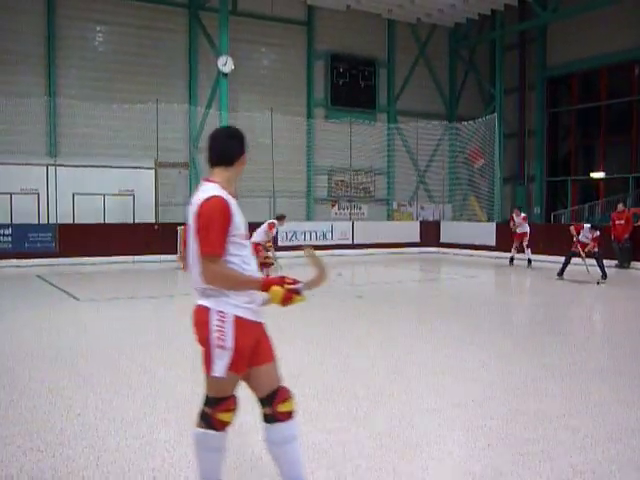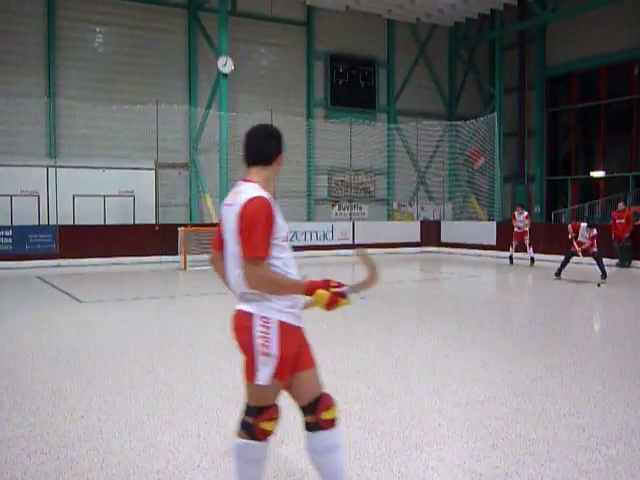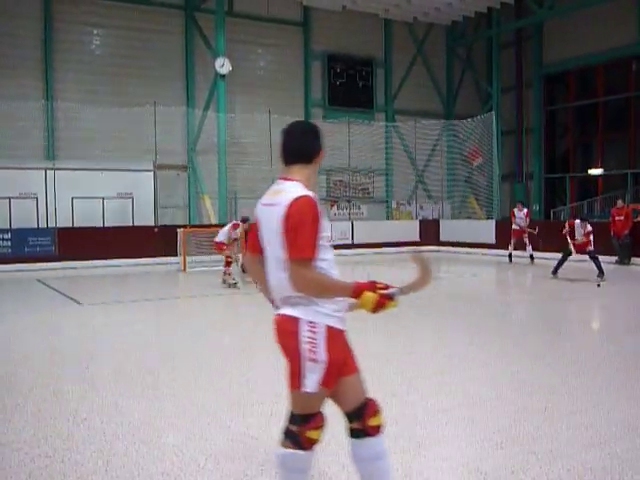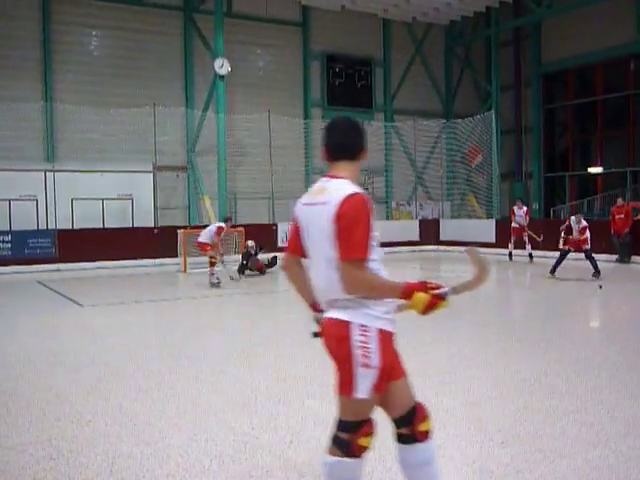
dt=0.1s
person 1, frame 1
left shoulder: (207, 197)
right shoulder: (216, 201)
left elbow: (189, 258)
right elbow: (211, 272)
right wrist: (265, 285)
left hip: (243, 318)
right hip: (226, 319)
left knee: (277, 401)
right knee: (219, 405)
person 1, frame 2
left shoulder: (237, 197)
right shoulder: (258, 202)
left elbow: (217, 260)
right elbow: (255, 276)
right wrist: (310, 289)
left hip: (281, 322)
right hip: (267, 323)
left knee: (319, 407)
right knee: (260, 414)
person 1, frame 3
left shoulder: (269, 199)
right shoulder: (303, 201)
left elbow: (251, 261)
right elbow: (302, 278)
left wrist: (279, 302)
right wrist: (357, 291)
left hip: (320, 325)
right hip: (312, 326)
left knee: (363, 413)
right knee: (305, 422)
person 1, frame 4
left shoulder: (309, 199)
right shoulder: (353, 199)
left elbow: (290, 264)
right elbow: (354, 279)
left wrist: (319, 307)
right wrist: (408, 292)
left hip: (352, 325)
right hip: (360, 329)
left knee: (411, 418)
right knee: (353, 430)
